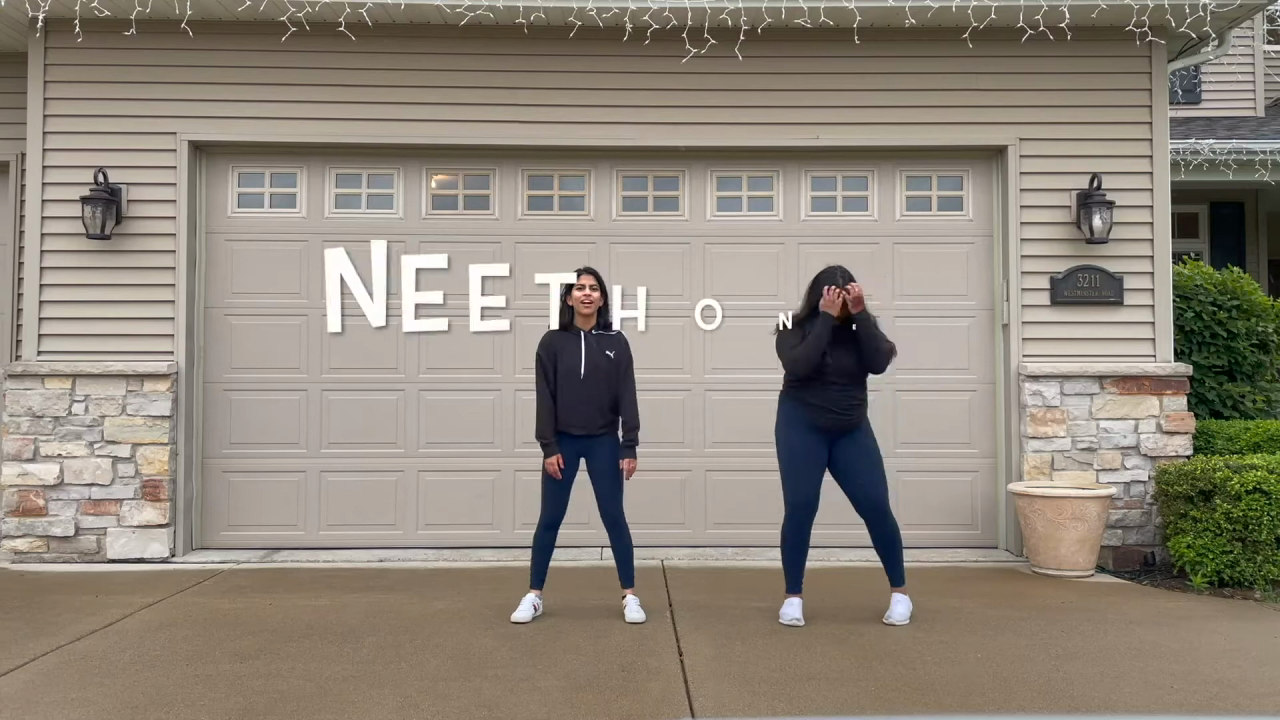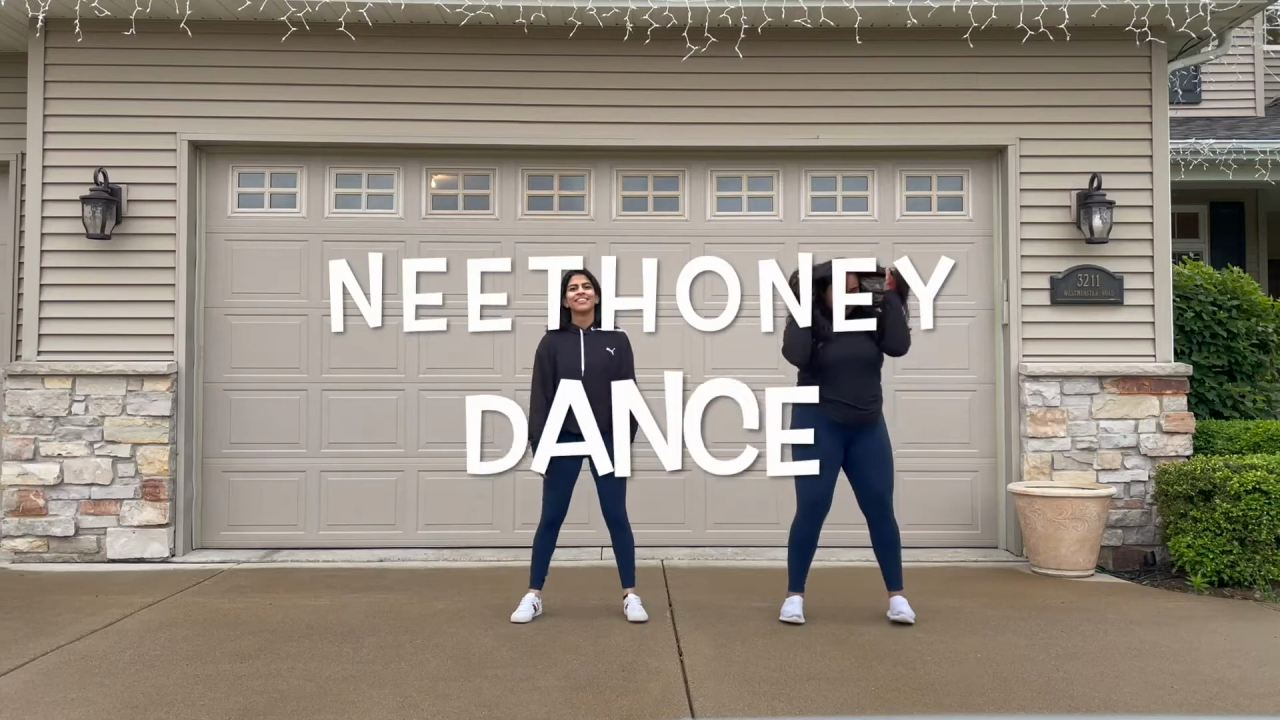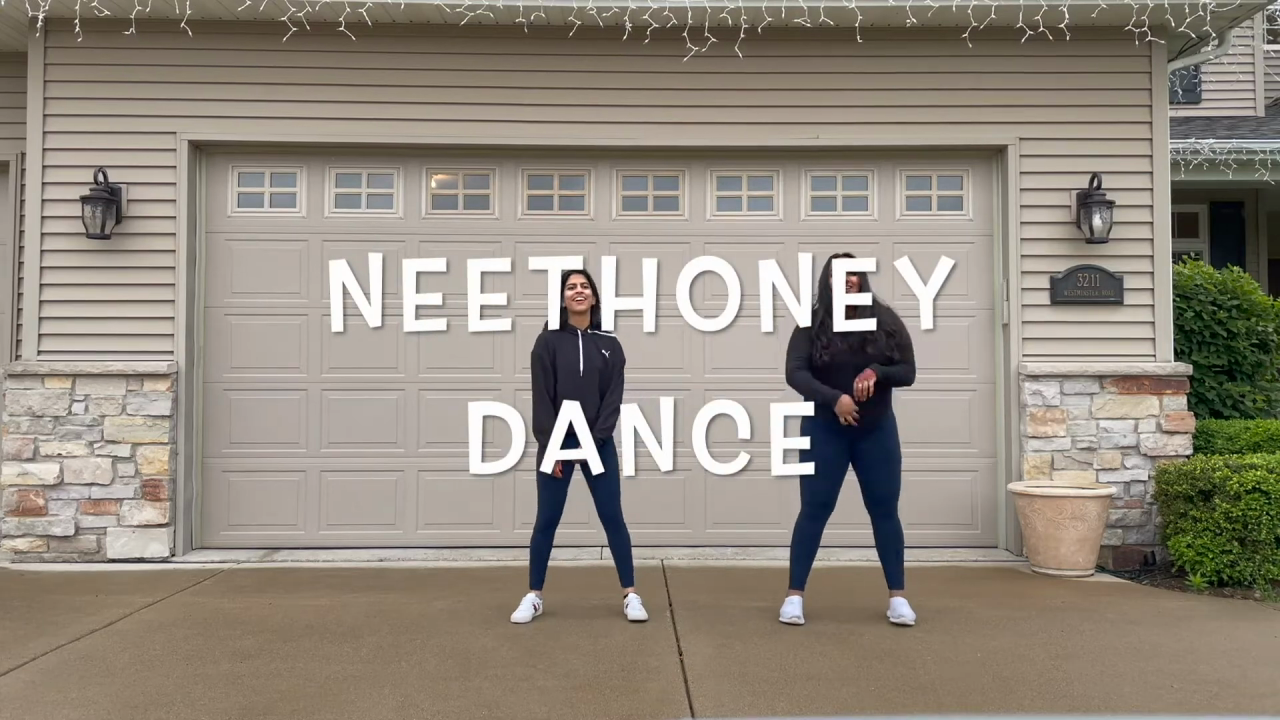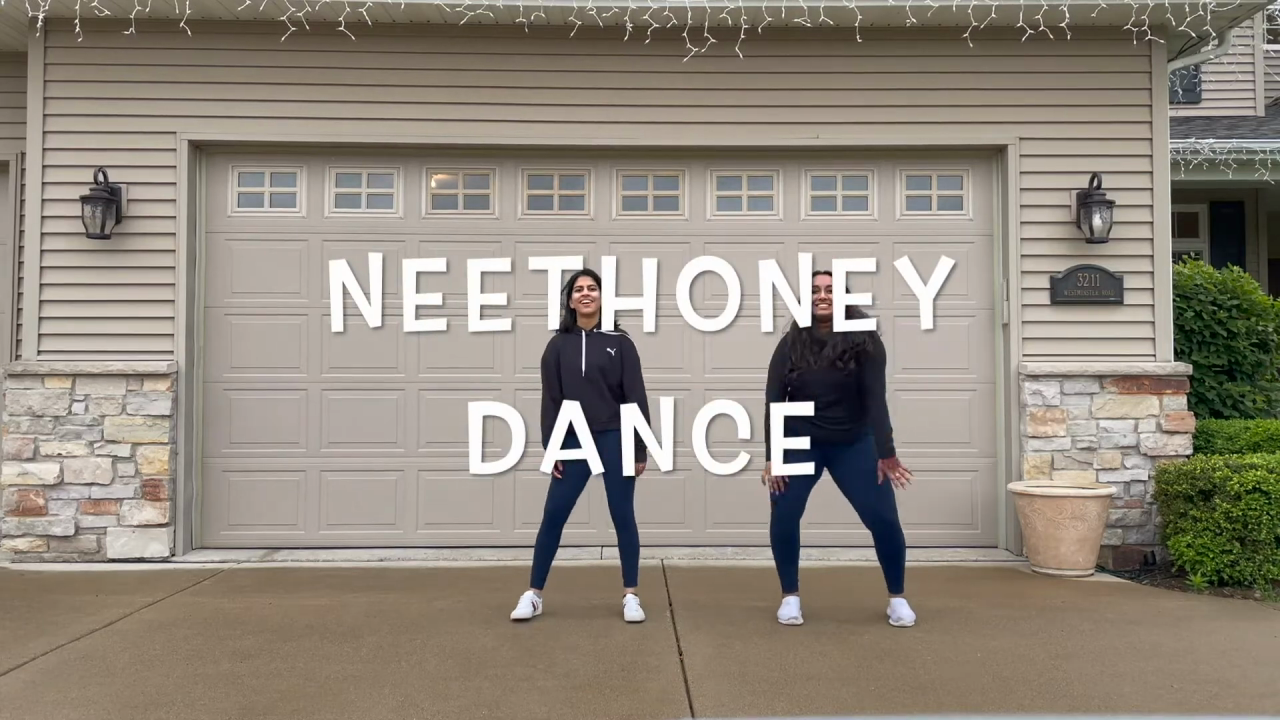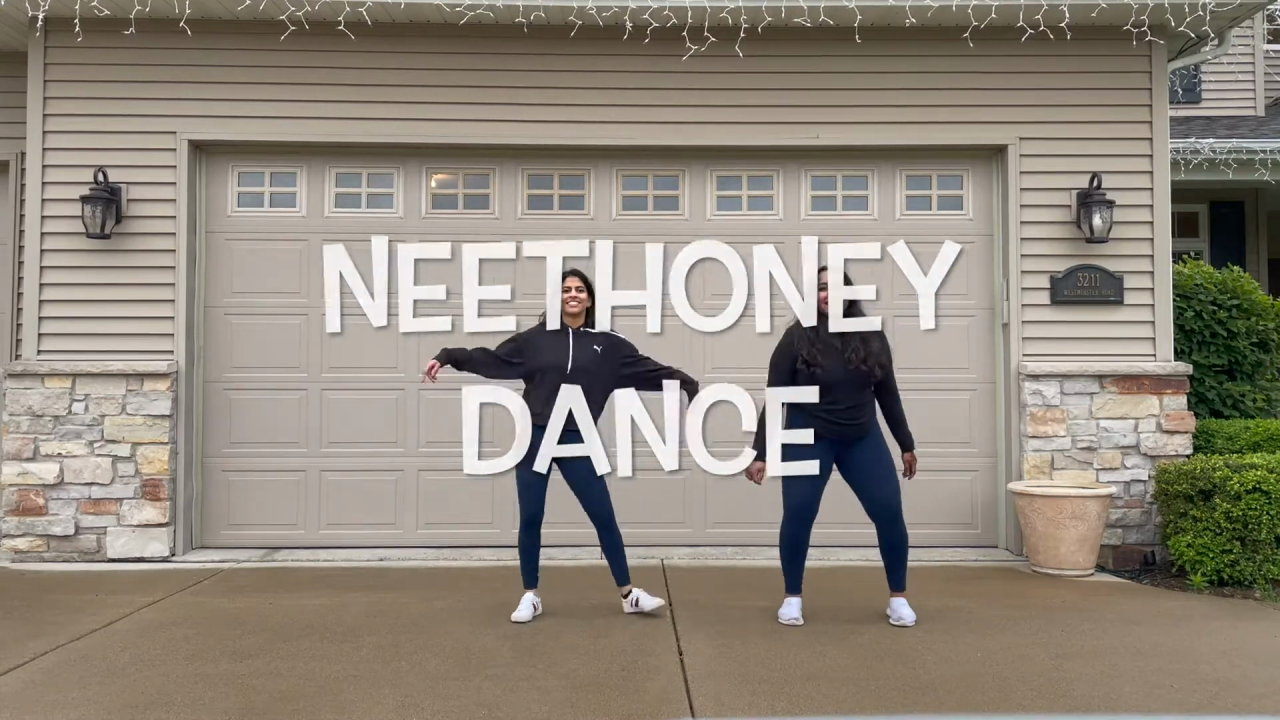
dt=0.7s
person 1, frame 1
left shoulder: (860, 328)
right shoulder: (795, 328)
left elbow: (880, 363)
right elbow: (799, 366)
left wrist: (859, 314)
right wrist: (825, 318)
left hip: (852, 430)
right hip: (801, 427)
left knee: (877, 508)
right knee: (800, 509)
left ankle: (899, 592)
right ankle: (792, 597)
person 1, frame 2
left shoulder: (871, 320)
right shoulder: (807, 325)
left elbow: (899, 346)
right elbow: (798, 356)
left wrist: (891, 295)
left hip: (867, 428)
right hip: (818, 425)
left knee: (880, 508)
right knee: (812, 508)
left ankle: (896, 596)
right ankle: (794, 595)
person 1, frame 3
left shoulder: (884, 320)
right shoulder: (811, 325)
left elbow: (907, 372)
right elbow: (795, 375)
left wrist: (875, 373)
right wrist: (834, 399)
left hip: (876, 428)
right hip: (825, 430)
left knee: (884, 509)
right knee: (815, 509)
left ankle: (897, 596)
right ankle: (794, 595)
person 1, frame 4
left shoulder: (864, 339)
right shoulder: (791, 344)
left elbow: (875, 398)
right elbow: (773, 401)
left wrist: (886, 453)
right wrist: (772, 457)
left hip: (854, 443)
right hip: (801, 442)
left knee: (883, 518)
right knee: (784, 515)
left ankle: (896, 598)
right ankle: (790, 596)
person 1, frame 5
left shoulder: (871, 339)
right shoulder: (797, 341)
left elbow: (888, 395)
left wrist: (906, 446)
right wrist: (760, 454)
left hip: (863, 438)
right hip: (809, 439)
left knee: (889, 512)
right knee: (798, 513)
left ankle: (898, 598)
right ankle: (793, 597)
person 2, frame 1
left shoulder: (616, 342)
right shoulder: (553, 341)
left elbow: (627, 397)
right elbow: (545, 397)
left wrist: (630, 448)
right wrist: (549, 447)
left hip: (603, 442)
right hip: (562, 442)
left knee: (615, 519)
right knee: (550, 520)
left ankle: (629, 596)
right ankle: (534, 596)
person 2, frame 2
left shoulder: (616, 340)
right shoulder: (553, 342)
right elbow: (540, 395)
right wrist: (538, 445)
left hip: (606, 441)
right hip: (563, 440)
left knee: (616, 517)
right knee: (551, 518)
left ankle: (630, 595)
right ankle: (534, 595)
person 2, frame 3
left shoulder: (609, 344)
right shoulder: (549, 341)
left elbow: (613, 399)
right elbow: (542, 397)
left wrist: (596, 440)
right wrist: (548, 447)
left hip: (598, 443)
right hip: (558, 443)
left knee: (612, 518)
right knee: (547, 520)
left ankle: (630, 595)
right ankle: (534, 597)
person 2, frame 4
left shoulder: (619, 342)
right shoulder: (558, 345)
left elbow: (635, 396)
right elbow: (550, 399)
left wrist: (639, 449)
right wrist: (551, 447)
left hip: (615, 440)
right hip: (574, 441)
left knee: (623, 517)
right knee: (553, 517)
left ankle: (630, 595)
right ankle: (534, 594)
person 2, frame 5
left shoulder: (608, 342)
right shoulder: (537, 339)
left elbow: (645, 369)
right elbow: (493, 359)
left wrist: (686, 383)
right wrist: (448, 357)
left hip: (576, 443)
right hip: (536, 439)
left knee: (604, 517)
right knee: (530, 519)
left ankle: (629, 592)
right ankle: (531, 595)
